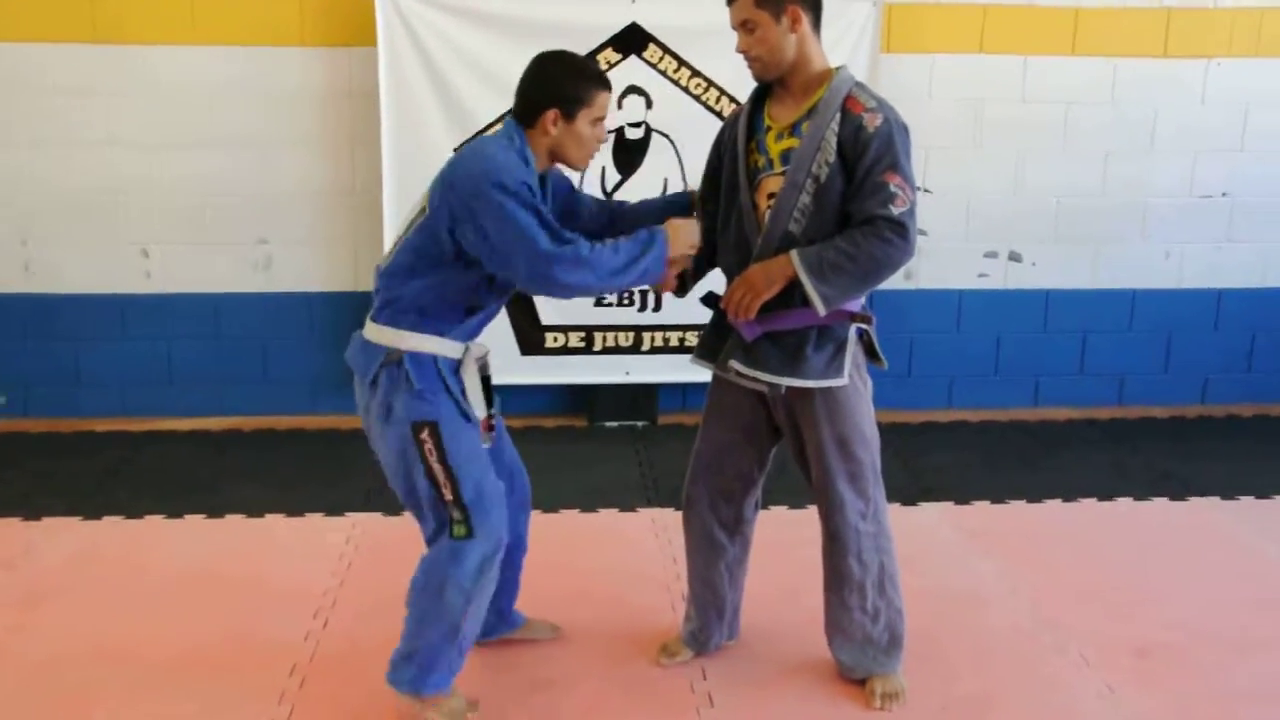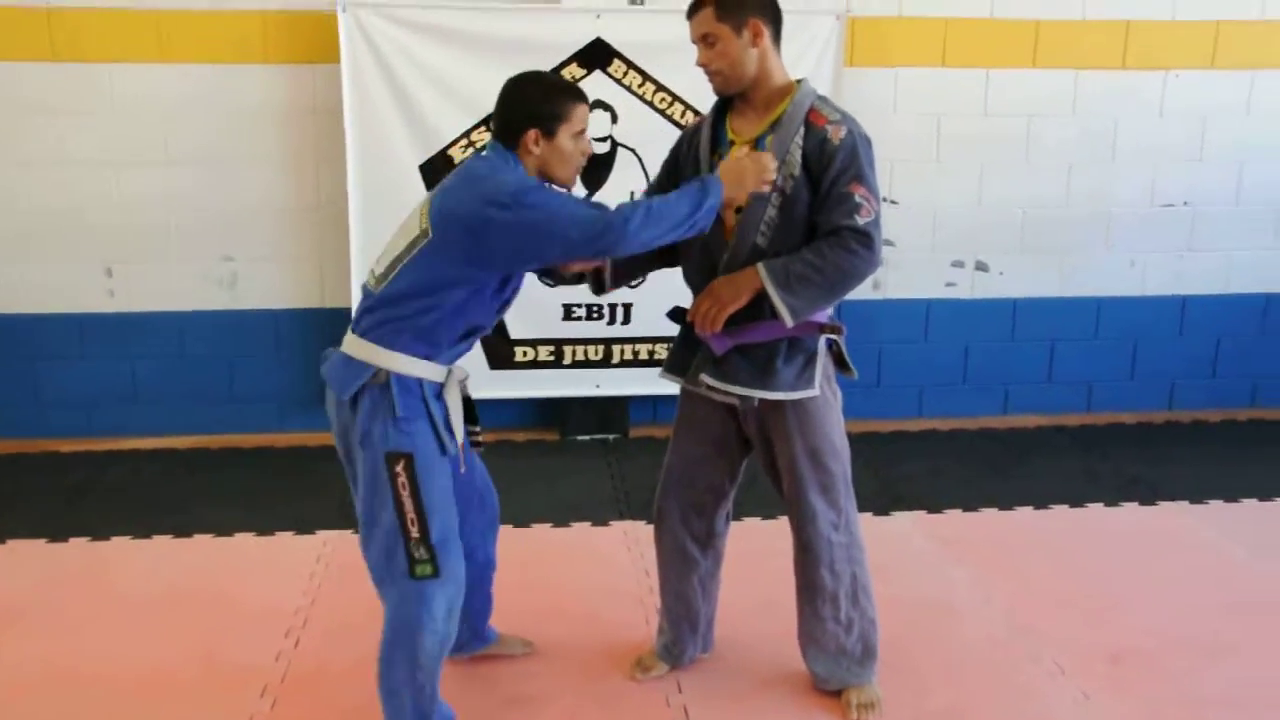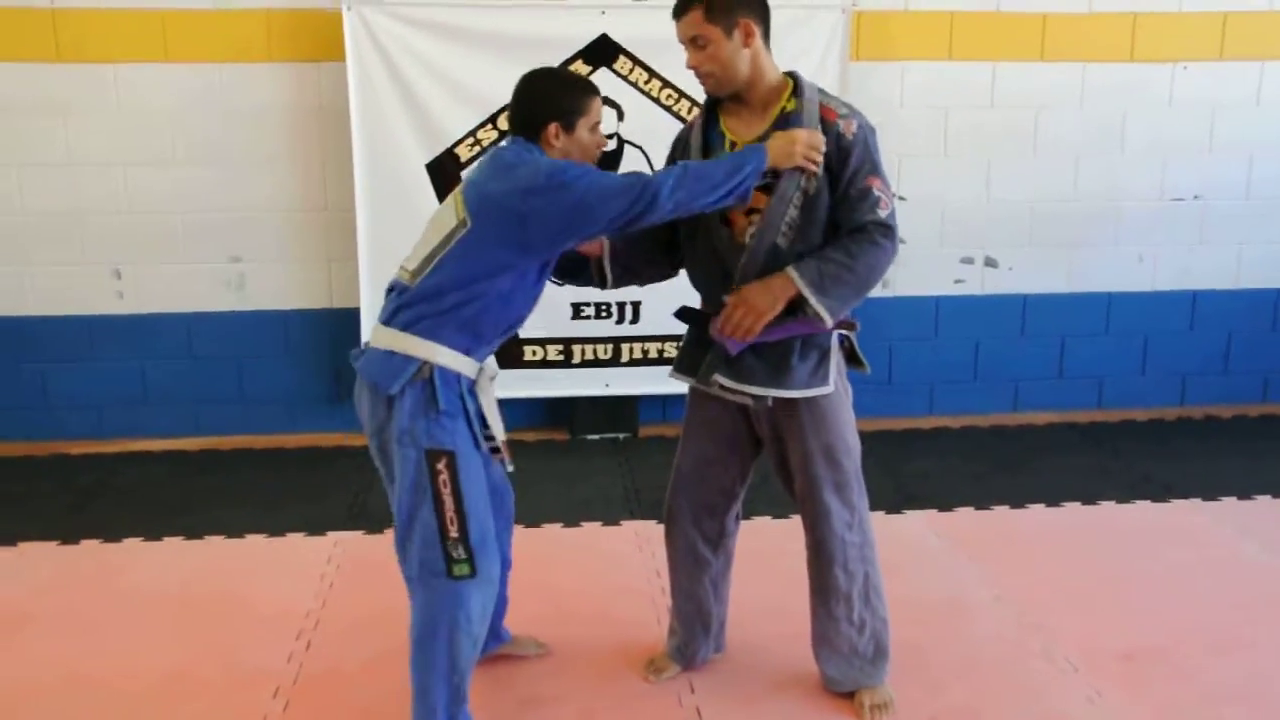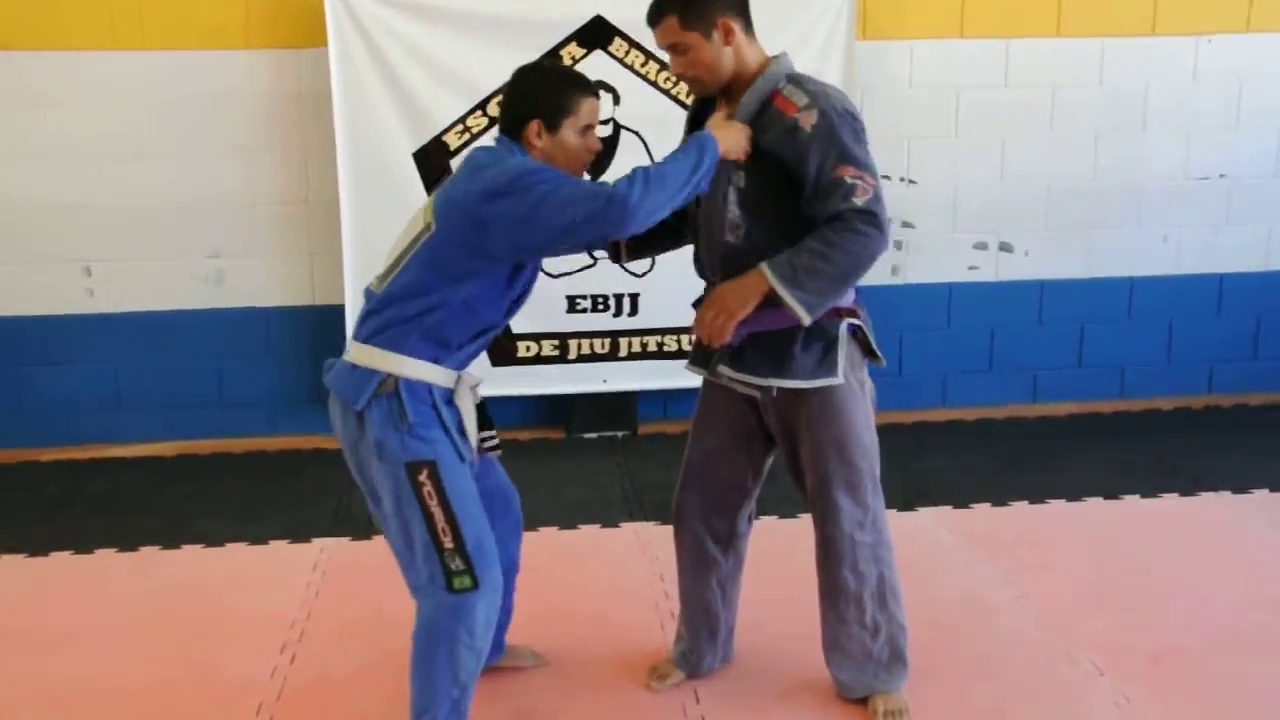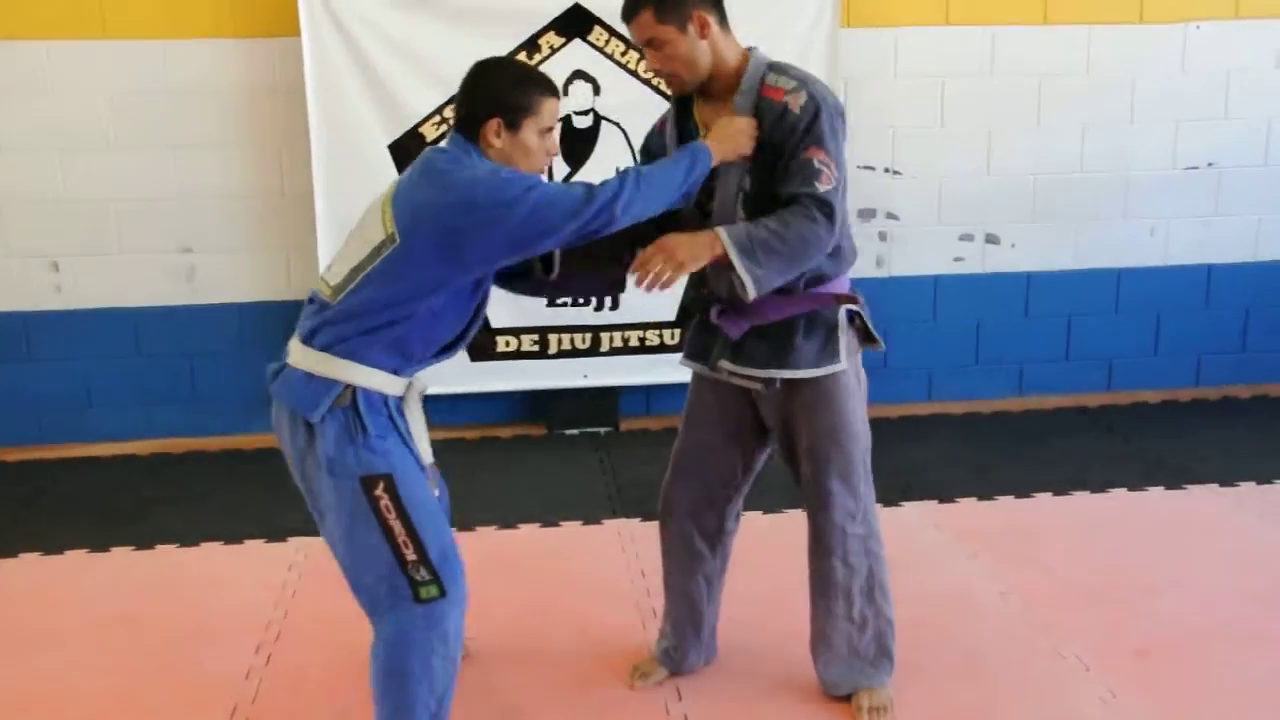
dt=0.3s
person 1, frame 1
left shoulder: (866, 120)
right shoulder: (743, 123)
left elbow: (891, 235)
right elbow: (714, 213)
left wrist: (787, 268)
right wrist: (686, 257)
left hip: (823, 348)
right hip: (743, 342)
left knee: (850, 509)
right knee: (712, 495)
left ankle: (871, 653)
right ankle: (707, 625)
person 1, frame 2
left shoulder: (827, 131)
right shoulder: (700, 138)
left elbow: (856, 247)
left wrist: (753, 282)
right wrist: (592, 258)
left hip: (793, 361)
right hip: (711, 358)
left knee: (822, 520)
right knee: (682, 510)
right ankle: (682, 638)
person 1, frame 3
left shoulder: (837, 127)
right shoulder: (695, 141)
left elbow: (875, 238)
right elbow: (664, 246)
left wrist: (786, 287)
right wrist: (595, 250)
left hip: (804, 359)
right hip: (720, 356)
left knee: (835, 519)
right knee: (694, 511)
right ankle: (693, 640)
person 1, frame 4
left shoulder: (810, 115)
right shoulder: (711, 114)
left elbow: (858, 232)
right elbow: (687, 216)
left wrist: (755, 287)
left hip: (817, 351)
right hip: (736, 353)
left knee: (849, 519)
right knee: (704, 508)
right ankle: (701, 648)
person 1, frame 5
left shoulder: (797, 103)
right shoulder: (673, 128)
left elbow: (814, 222)
left wrist: (710, 244)
left hip: (810, 339)
right hip: (727, 346)
left knee: (838, 511)
right knee: (691, 504)
right ankle: (685, 644)
person 2, frame 1
left shoulder: (526, 170)
right shoulder: (489, 173)
left elbow: (590, 219)
right elbow: (554, 266)
left wrist: (689, 205)
right wrist: (658, 247)
left hip: (446, 364)
right hip: (409, 370)
left knee: (506, 494)
right knee: (473, 525)
left ankle: (495, 618)
person 2, frame 2
left shoulder: (493, 183)
right shoulder: (499, 195)
left elbow: (570, 247)
right elbow: (607, 230)
left wrist: (566, 258)
right wrist: (717, 187)
left hip: (409, 385)
right hip: (385, 391)
left knee: (471, 510)
right knee: (425, 570)
left ankle: (466, 634)
person 2, frame 3
left shoulder: (512, 175)
right shoulder: (536, 183)
right elbow: (651, 196)
left wrist: (587, 251)
right wrist: (767, 157)
left hip: (424, 377)
right hip: (418, 385)
left knee: (490, 509)
right knee: (455, 567)
left ankle: (481, 636)
person 2, frame 4
left shoulder: (499, 178)
right shoulder: (507, 185)
left elbow: (590, 223)
right elbow: (620, 210)
right wrist: (709, 145)
left hip: (414, 391)
right hip: (394, 399)
left knee: (495, 512)
right knee: (465, 579)
left ankle: (485, 647)
person 2, frame 5
left shoulder: (449, 179)
right shoulder: (475, 194)
left elbow: (530, 263)
right elbow: (601, 208)
right wrist: (709, 151)
left hip: (351, 394)
right hip: (341, 407)
left knee: (421, 509)
right knee: (429, 589)
left ankle: (419, 645)
